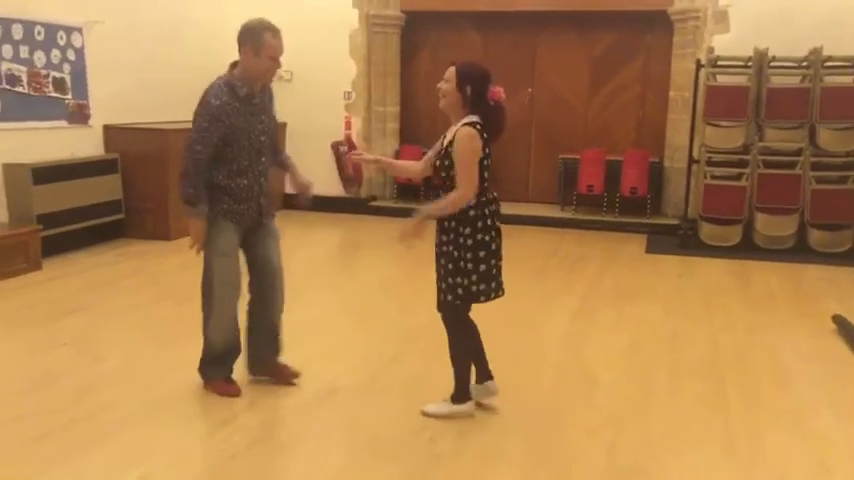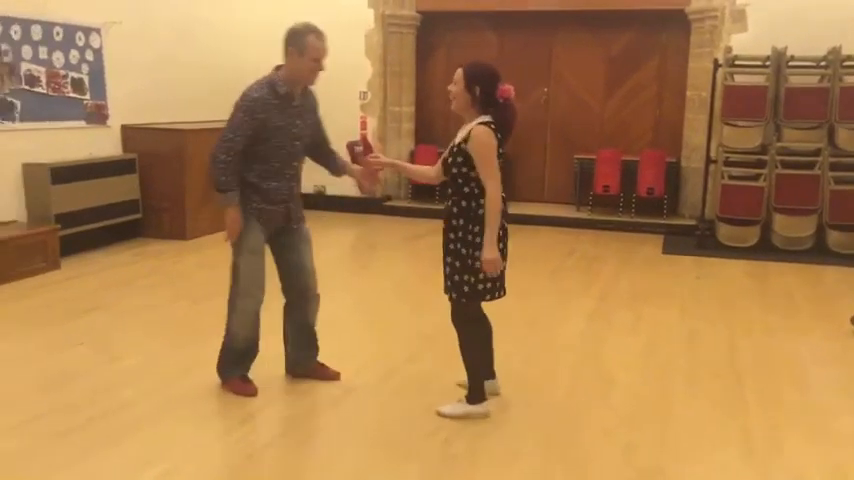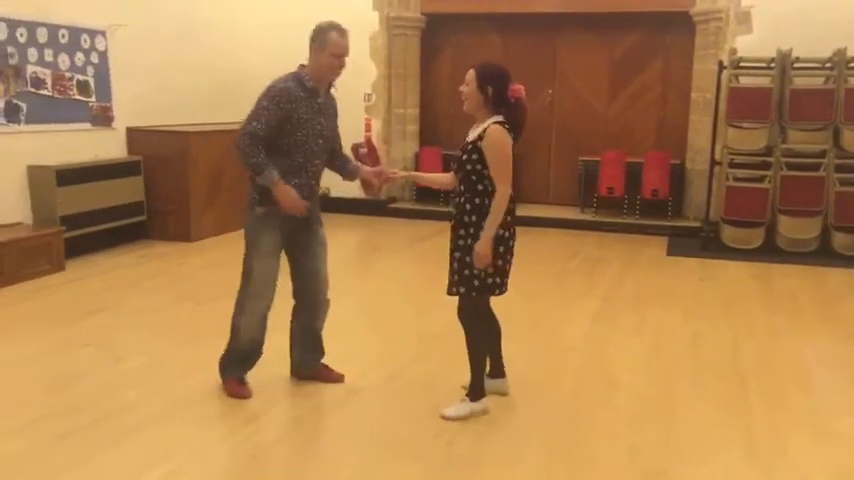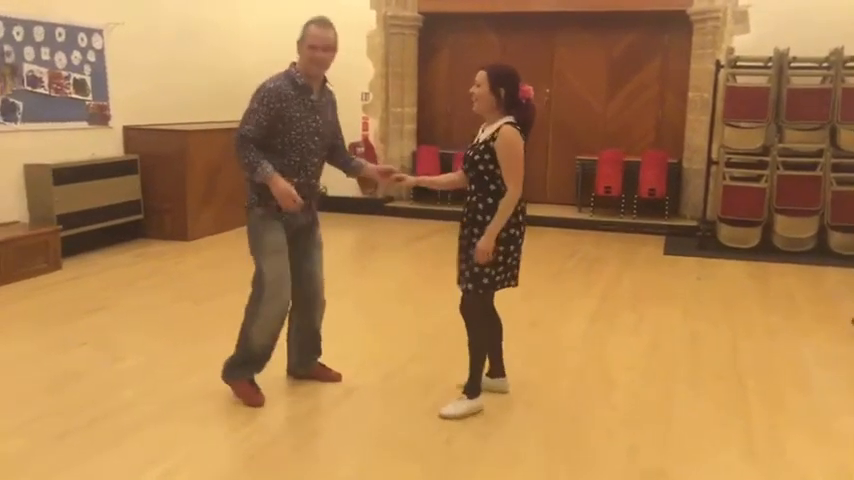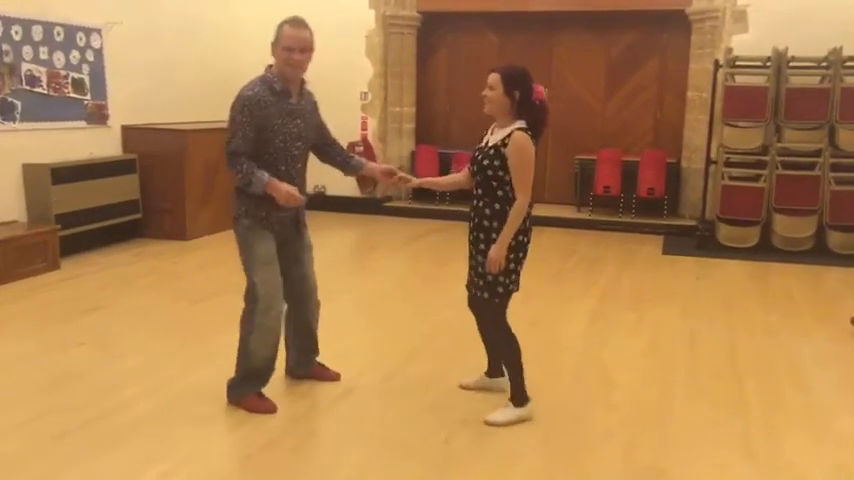
dt=0.3s
person 1, frame 1
left shoulder: (264, 92)
right shoulder: (217, 100)
right elbow: (195, 162)
left wrist: (291, 171)
right wrist: (198, 215)
left hip: (260, 206)
right hip: (223, 210)
left knee: (270, 284)
right knee: (223, 292)
left ankle: (263, 358)
right ankle: (215, 369)
person 1, frame 2
left shoulder: (307, 99)
right shoulder: (257, 98)
left elbow: (318, 147)
right elbow: (225, 154)
left wrist: (350, 169)
right wrist: (232, 206)
left hip: (290, 209)
right hip: (254, 209)
left knee: (304, 287)
right knee: (249, 293)
left ankle: (302, 360)
right ankle: (233, 369)
person 1, frame 3
left shoulder: (329, 102)
right shoulder: (283, 91)
left elbow: (332, 154)
right elbow: (248, 142)
left wrist: (362, 172)
right wrist: (278, 186)
left hip: (307, 212)
right hip: (270, 209)
left knee: (315, 291)
right knee: (258, 292)
left ankle: (306, 361)
right ankle: (233, 369)
person 1, frame 4
left shoulder: (327, 99)
right shoulder: (274, 90)
left elbow: (334, 150)
right elbow: (244, 143)
left wrist: (366, 168)
right wrist: (273, 180)
left hip: (306, 210)
right hip: (269, 209)
left knee: (311, 291)
right knee: (274, 293)
left ankle: (304, 360)
right ankle: (241, 370)
person 1, frame 5
left shoulder: (307, 100)
right shoulder: (252, 97)
left elbow: (326, 147)
right elbow: (236, 158)
left wrist: (369, 168)
right wrist: (272, 186)
left hip: (293, 216)
right hip: (257, 215)
left knee: (304, 293)
right knee: (266, 300)
left ankle: (302, 361)
right ankle: (245, 385)
person 2, frame 1
left shoulder: (467, 134)
right shoulder: (456, 131)
left elbow: (465, 194)
right elbow: (421, 169)
left wrist: (422, 216)
right wrist: (378, 160)
left hip: (468, 233)
right hip: (462, 231)
left knee: (454, 313)
right knee: (456, 310)
left ankle: (462, 398)
right ankle: (483, 380)
person 2, frame 2
left shoulder: (482, 133)
right shoulder: (468, 131)
left elbow: (493, 192)
right elbow: (437, 174)
left wrist: (490, 245)
right wrist: (393, 164)
left hip: (475, 231)
right hip: (464, 229)
left knee: (463, 313)
right knee: (470, 309)
left ankle: (476, 399)
right ankle: (487, 377)
person 2, frame 3
left shoulder: (496, 133)
right shoulder: (477, 130)
left elbow: (503, 191)
right elbow: (457, 180)
left wrist: (486, 239)
right wrist: (411, 176)
left hip: (486, 229)
right hip: (470, 227)
left knee: (470, 310)
right knee: (477, 307)
left ankle: (476, 396)
right ankle: (496, 376)
person 2, frame 4
left shoulder: (508, 133)
right shoulder: (485, 130)
left elbow: (513, 191)
right elbow: (463, 178)
left wrist: (490, 236)
right wrist: (416, 181)
left hip: (497, 230)
right hip: (478, 225)
left knee: (471, 306)
right knee: (481, 304)
left ankle: (472, 394)
right ankle: (496, 374)
person 2, frame 5
left shoulder: (519, 139)
right shoulder: (492, 133)
left elbow: (522, 199)
right elbow: (467, 178)
left wrist: (502, 245)
right wrist: (421, 181)
left hip: (505, 235)
right hip: (482, 230)
left knee: (493, 312)
right knee: (479, 305)
left ankle: (520, 401)
right ankle: (495, 374)
